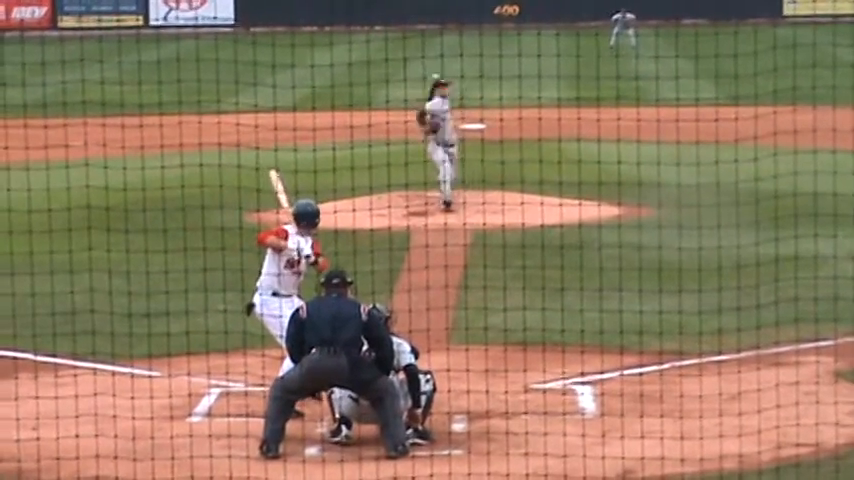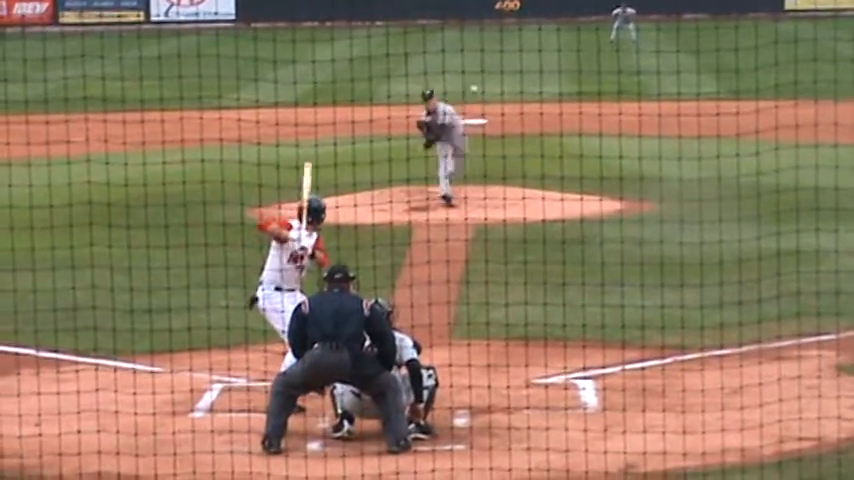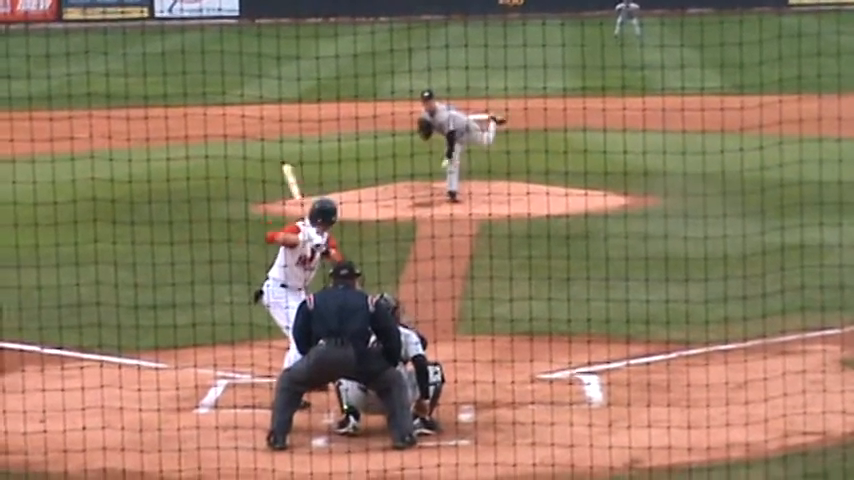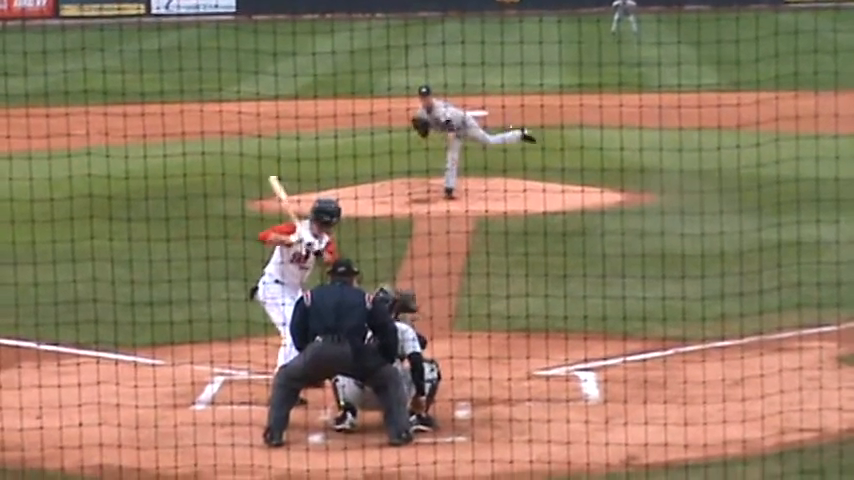
dt=0.2s
person 1, frame 1
left shoulder: (310, 241)
right shoulder: (285, 233)
left elbow: (323, 266)
right elbow: (262, 239)
left wrist: (312, 257)
right wrist: (290, 246)
left hip: (290, 299)
right hip: (271, 301)
person 1, frame 2
left shoulder: (314, 236)
right shoulder: (290, 227)
left elbow: (323, 261)
right elbow: (264, 225)
left wrist: (309, 249)
right wrist: (292, 236)
left hip: (293, 294)
right hip: (273, 295)
person 1, frame 3
left shoulder: (325, 238)
right shoulder: (297, 230)
left elbow: (337, 258)
right elbow: (271, 238)
left wrist: (323, 248)
right wrist: (302, 239)
left hip: (298, 293)
right hip: (278, 292)
person 1, frame 4
left shoulder: (326, 240)
right shoulder: (296, 229)
left elbow: (331, 260)
right elbow: (265, 236)
left wrist: (316, 249)
right wrist: (292, 239)
left hip: (294, 291)
right hip: (274, 288)
person 2, frame 1
left shoulder: (304, 310)
right shoulder: (362, 310)
left elbow: (293, 346)
right elbow: (384, 346)
right wrist: (382, 372)
left hip: (315, 364)
right hip: (350, 365)
left knee: (280, 391)
right knee: (386, 392)
left ankle: (270, 446)
right ankle: (396, 445)
person 2, frame 2
left shoulder: (306, 305)
right shoulder: (365, 306)
left elbow: (295, 341)
right elbow: (386, 341)
right wrist: (384, 368)
left hip: (317, 359)
right hip: (352, 360)
left knee: (282, 386)
right knee: (388, 387)
left ankle: (272, 441)
right ankle: (398, 440)
person 2, frame 3
left shoulder: (312, 301)
right shoulder: (370, 302)
left elbow: (300, 338)
right elbow: (391, 337)
right wrist: (389, 364)
left hip: (322, 355)
right hip: (357, 356)
left knee: (287, 382)
right knee: (393, 382)
left ankle: (277, 437)
right ankle: (403, 436)
person 2, frame 4
left shoulder: (309, 297)
right shoulder: (366, 299)
left elbow: (298, 334)
right elbow: (388, 334)
right wrist: (386, 360)
left hip: (319, 352)
right hip: (354, 353)
left knee: (284, 379)
right knee: (390, 379)
left ankle: (274, 433)
right ankle: (399, 432)
person 3, frame 1
right shoulder: (398, 343)
right elbow: (412, 374)
right wrist: (415, 407)
left hip: (356, 410)
right knee: (426, 378)
left ankle: (342, 427)
right ankle: (414, 429)
person 3, frame 2
right shoulder: (401, 338)
right elbow: (414, 369)
right wrist: (418, 402)
left hip: (358, 405)
right knee: (428, 374)
left ankle: (344, 422)
right ankle: (417, 424)
person 3, frame 3
right shoulder: (407, 334)
right elbow: (420, 365)
right wrist: (424, 397)
left hip: (364, 400)
right knee: (434, 370)
left ankle: (350, 417)
right ankle: (422, 419)
person 3, frame 4
right shoulder: (404, 329)
right elbow: (416, 361)
right wrist: (420, 394)
left hip: (359, 395)
left knee: (339, 374)
right knee: (431, 367)
left ankle: (347, 414)
right ankle: (418, 416)
person 4, frame 1
left shoulder: (442, 101)
right shoulder: (438, 102)
right elbow: (422, 112)
left hip: (450, 145)
right hip: (436, 145)
left knee: (451, 173)
right knee: (446, 168)
left ankle: (443, 187)
right ankle: (447, 201)
person 4, frame 2
left shoulder: (446, 110)
right shoulder: (425, 117)
right elbow: (431, 136)
left hip: (457, 137)
right hip: (443, 141)
left knee: (459, 162)
right knee: (444, 165)
left ankle: (450, 176)
right ankle: (446, 195)
person 4, frame 3
left shoulder: (444, 114)
right shoulder: (425, 115)
left elbow: (451, 136)
right elbow: (425, 134)
left wrist: (448, 157)
right wrist: (424, 130)
left hip: (466, 129)
right hip: (452, 135)
left knee: (486, 141)
right knee: (453, 162)
left ankle: (492, 122)
right ankle: (452, 192)
person 4, frame 4
left shoulder: (440, 109)
right shoulder: (421, 113)
left elbow: (448, 123)
right elbow: (423, 132)
left wrist: (451, 132)
right wrist: (420, 127)
left hip: (466, 125)
right hip: (455, 133)
left knee: (491, 141)
right knee: (452, 160)
left ankle: (520, 134)
right ankle: (449, 189)
